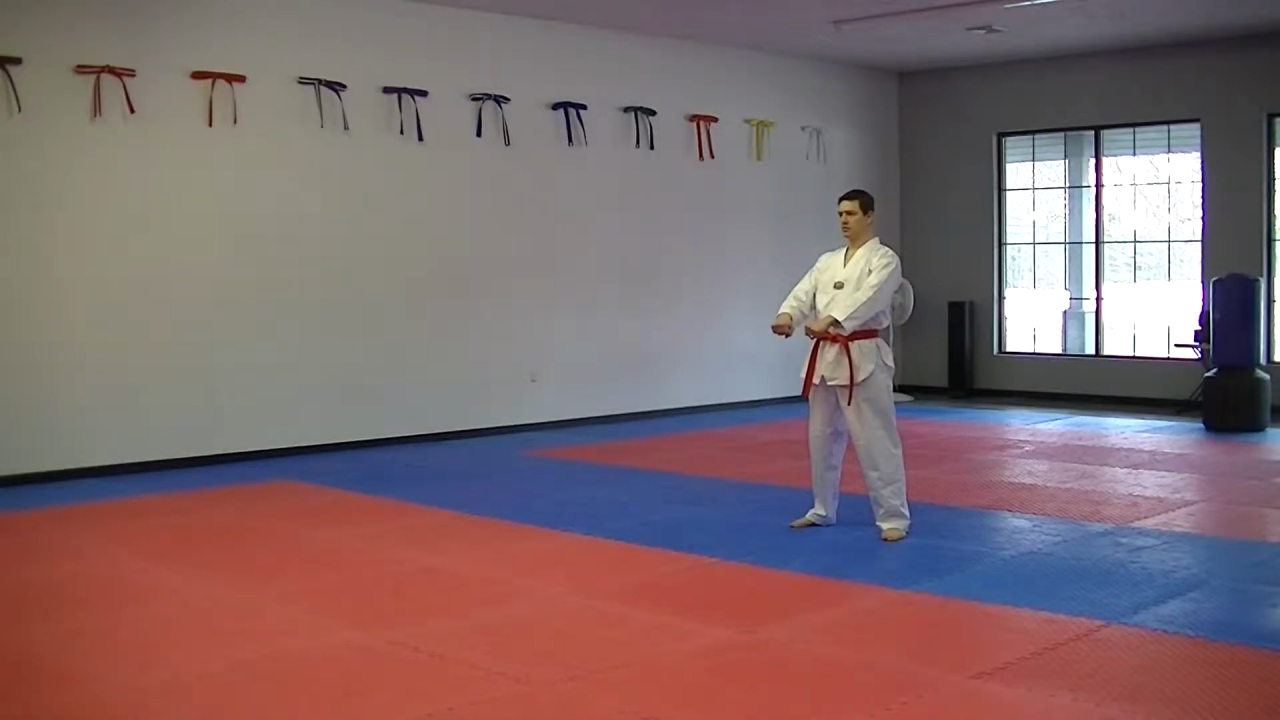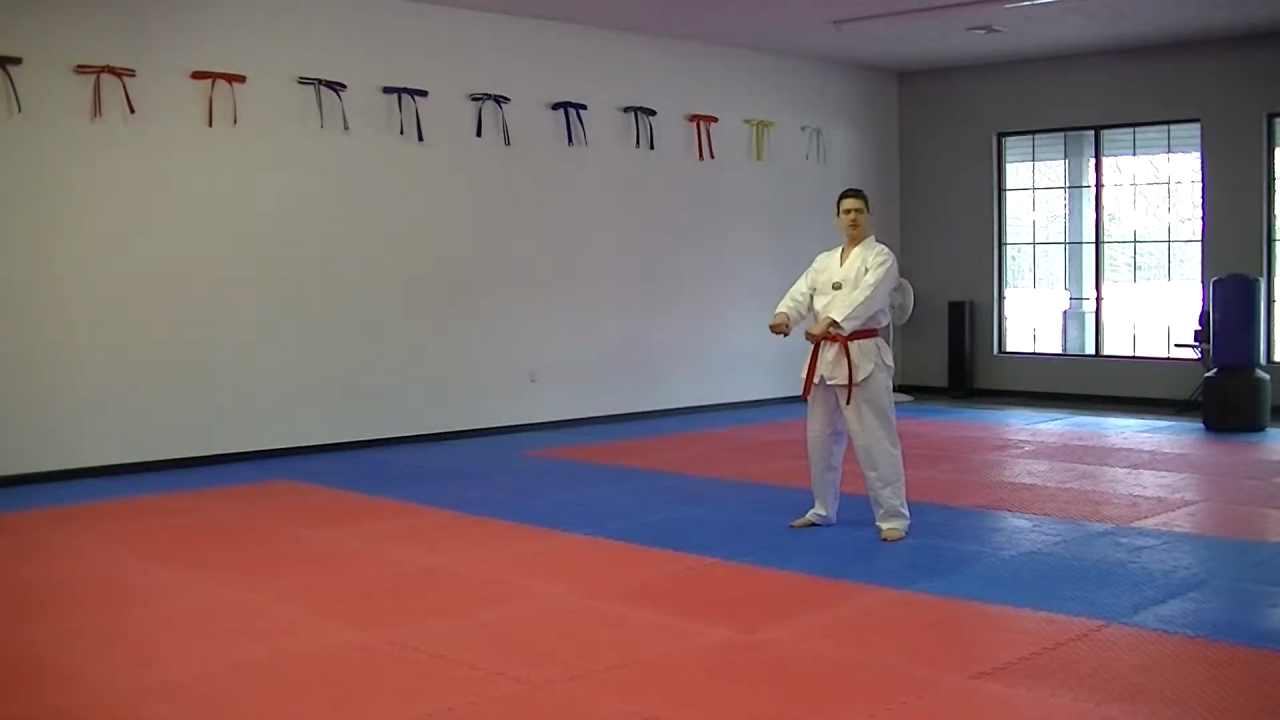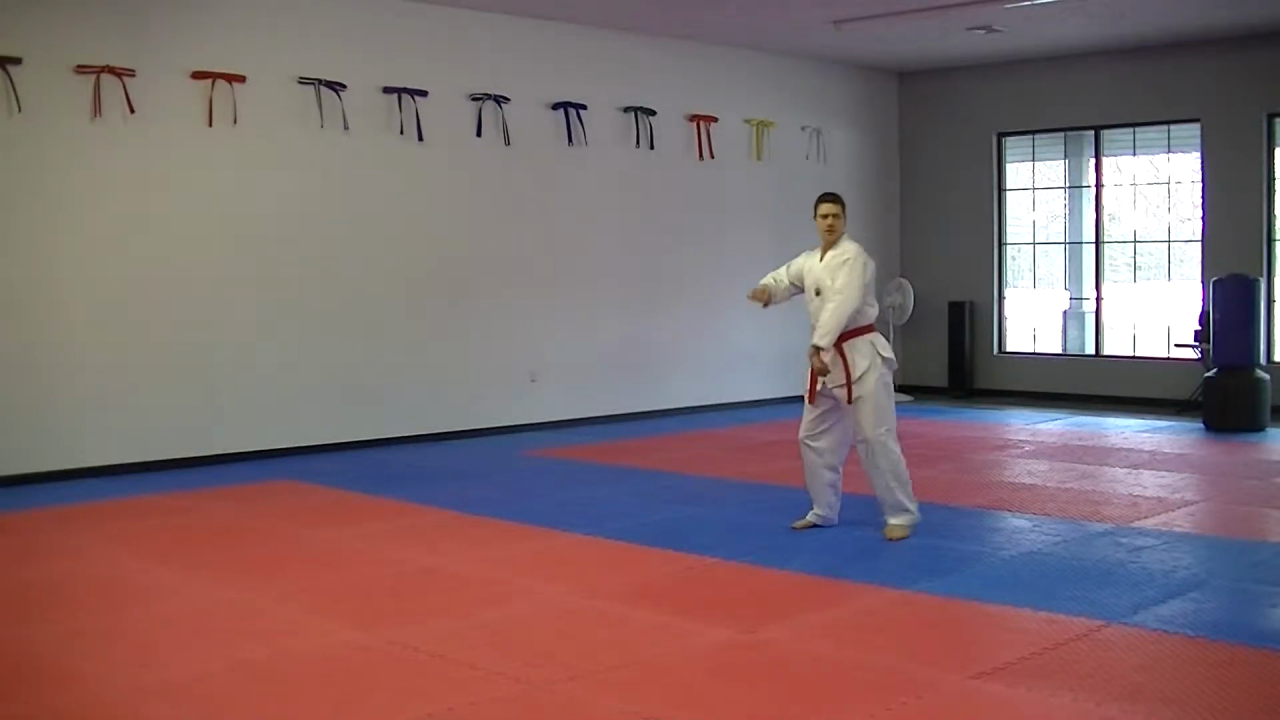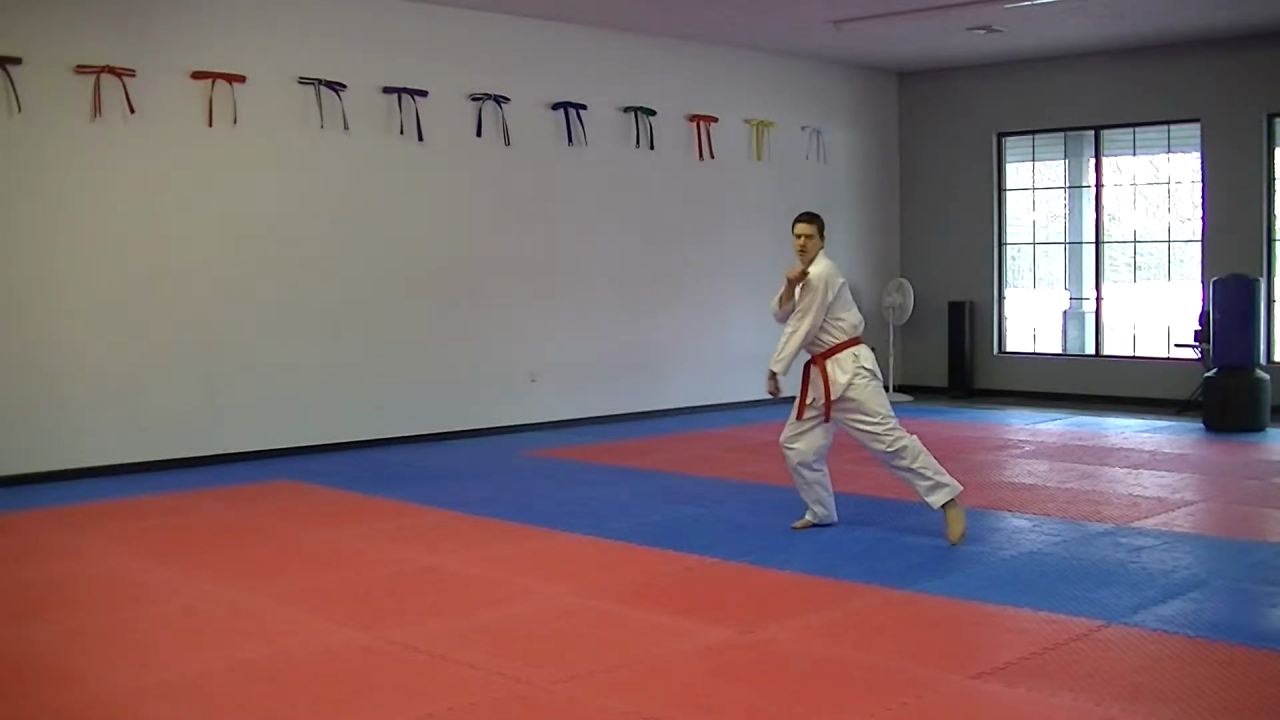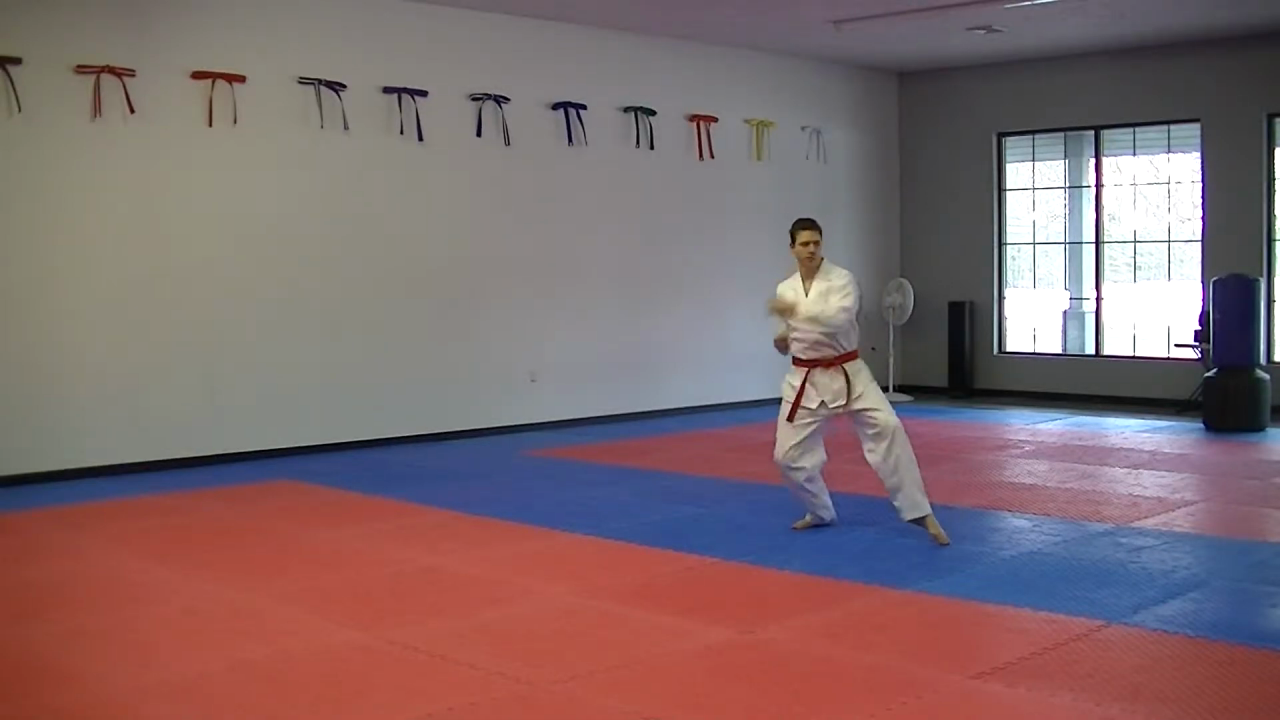
dt=0.2s
person 1, frame 1
left shoulder: (884, 259)
right shoulder: (827, 261)
left elbow: (867, 298)
right elbow: (804, 293)
left wrist: (829, 321)
right wrist: (787, 315)
left hip: (863, 357)
right hip: (826, 357)
left knee: (875, 439)
right knee: (822, 437)
left ankle: (893, 517)
right ankle: (823, 510)
person 1, frame 2
left shoulder: (881, 257)
right shoulder: (824, 260)
left elbow: (865, 297)
right elbow: (801, 293)
left wrist: (827, 322)
right wrist: (783, 315)
left hip: (862, 357)
right hip: (826, 357)
left knee: (875, 440)
right knee: (821, 437)
left ankle: (893, 517)
right ankle: (823, 510)
person 1, frame 3
left shoulder: (852, 256)
right shoulder: (808, 261)
left elbow: (840, 304)
right elbow: (781, 280)
left wrist: (819, 348)
right wrist: (765, 290)
left hip: (861, 355)
right hip: (828, 358)
left knee: (875, 436)
right knee: (814, 438)
left ankle: (900, 514)
right ankle: (824, 511)
person 1, frame 4
left shoulder: (824, 274)
right shoulder: (802, 276)
left elbow: (801, 327)
right elbow: (782, 316)
left wrist: (775, 371)
right wrist: (789, 287)
left hip: (849, 368)
right hip: (822, 372)
left knee: (886, 435)
right knee: (795, 443)
left ankle: (947, 498)
right ankle: (821, 512)
person 1, frame 5
left shoulder: (841, 280)
right shoulder: (785, 289)
left elbow: (839, 319)
left wrist: (793, 310)
right wrist: (784, 341)
left hip: (847, 376)
right hip: (804, 380)
left knee: (887, 431)
right knee: (789, 455)
left ankle: (919, 512)
right ankle: (820, 512)
